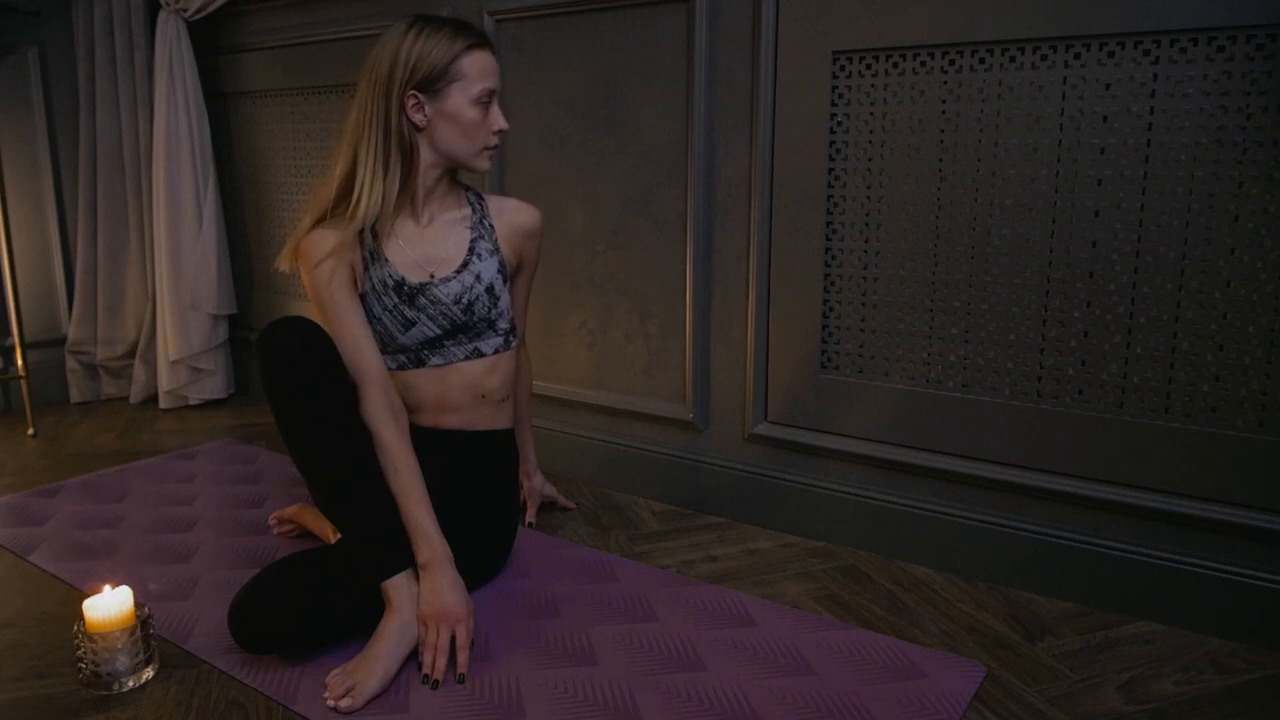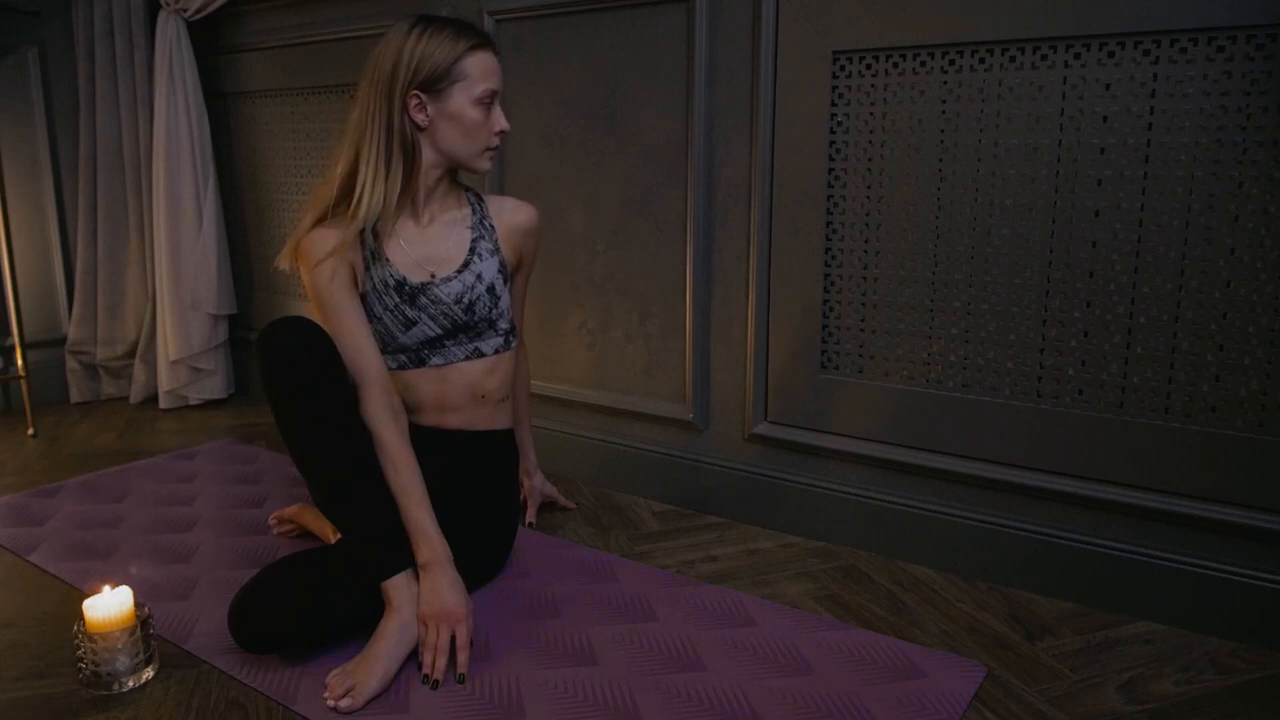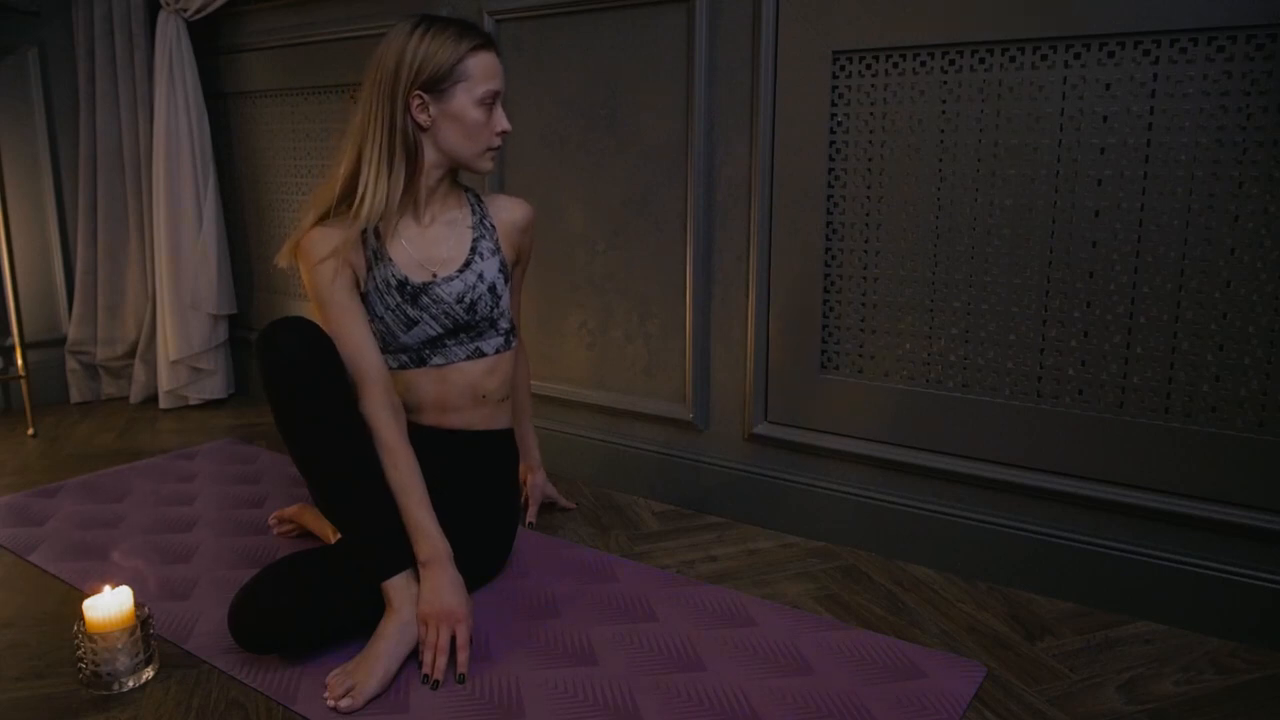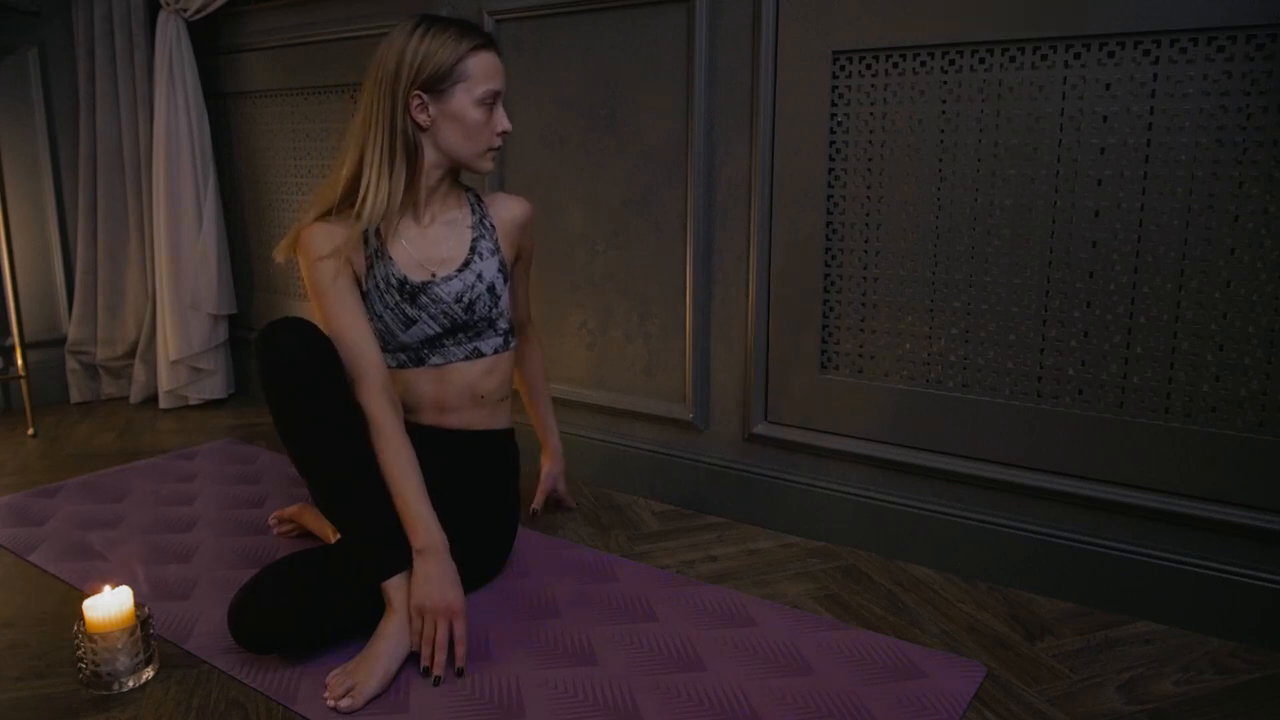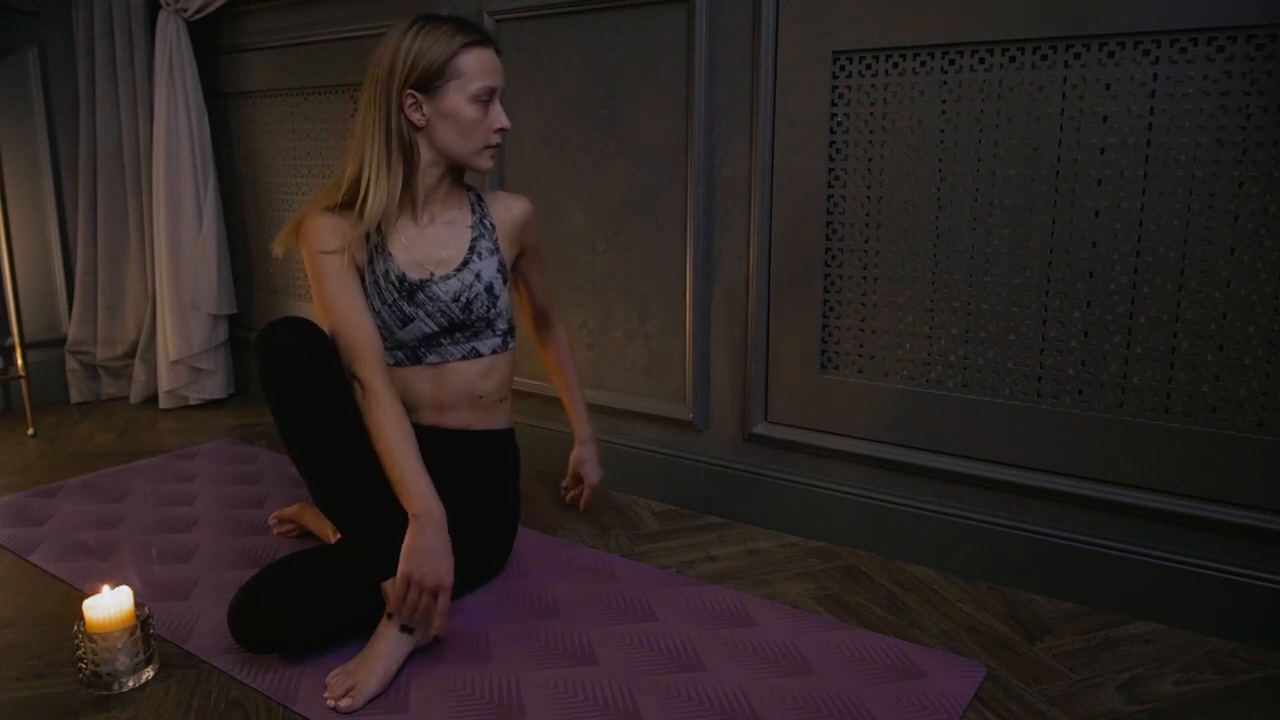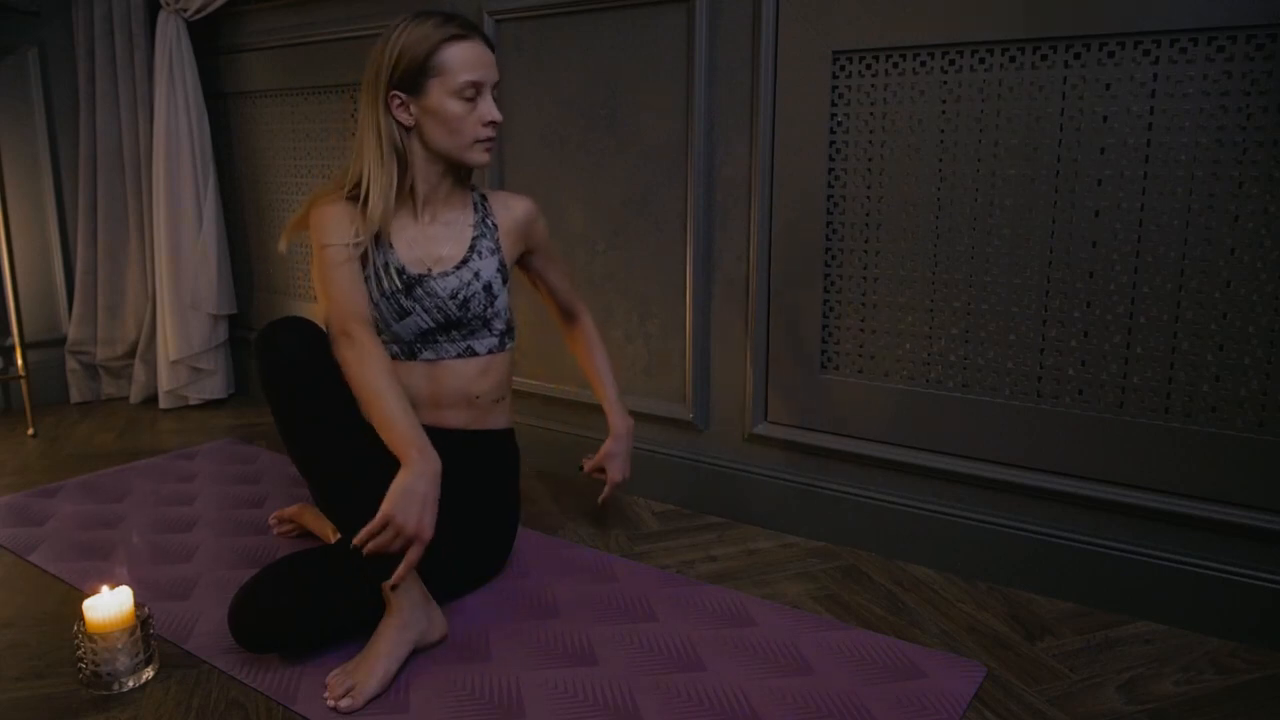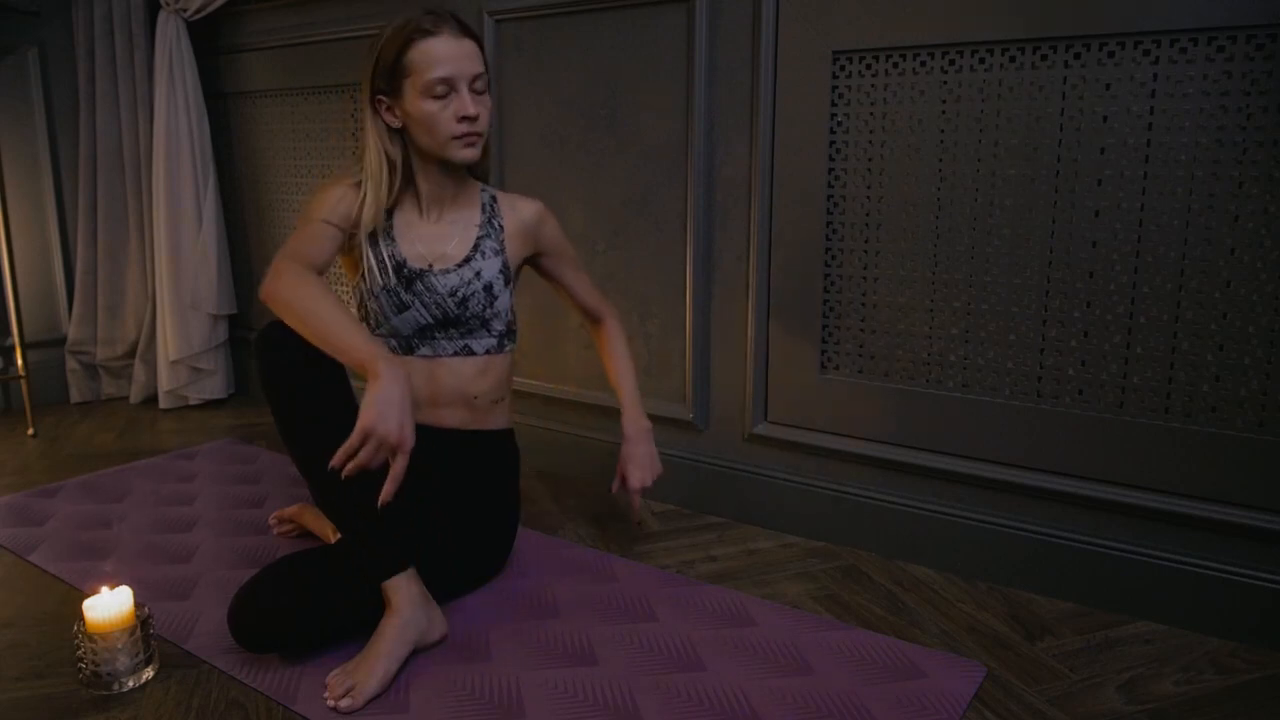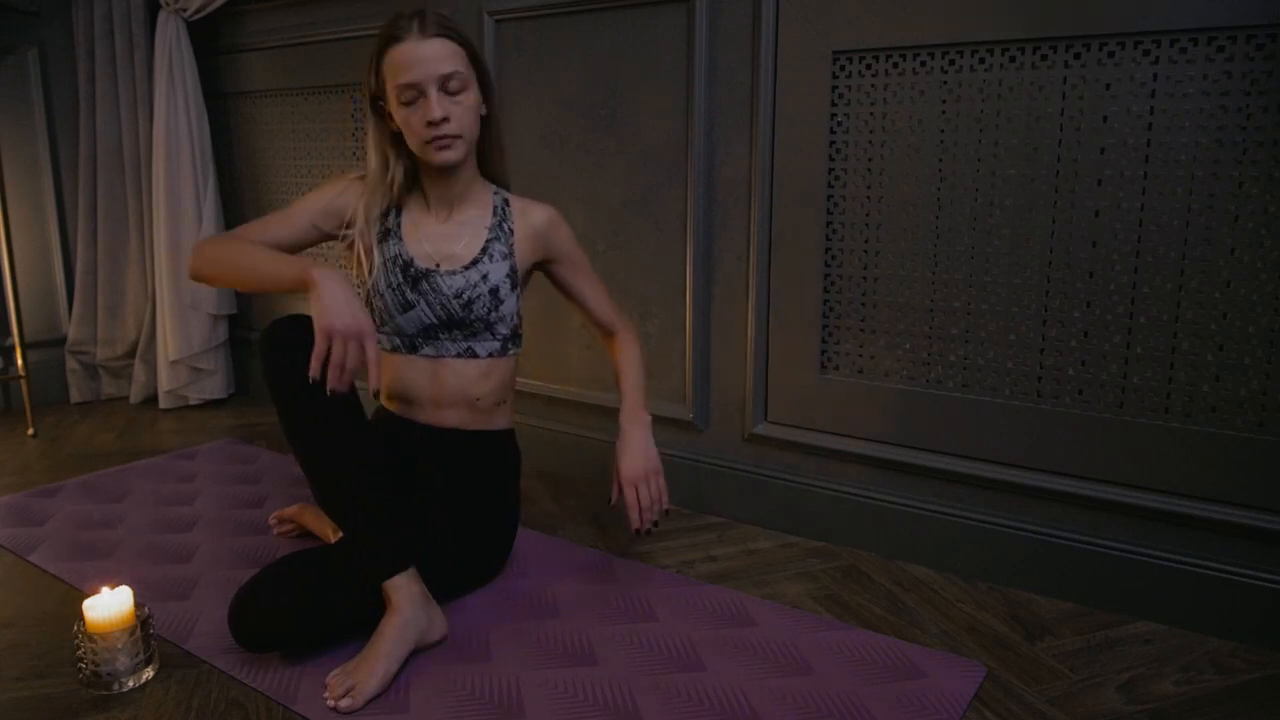
dt=0.3s
person 1, frame 1
left shoulder: (515, 226)
right shoulder: (335, 244)
right elbow: (378, 402)
left wrist: (527, 467)
right wrist: (430, 563)
left hip: (478, 487)
right hip: (391, 467)
left knee: (264, 616)
right knee: (287, 342)
left ankle: (349, 524)
right ankle: (382, 558)
person 1, frame 2
left shoulder: (514, 225)
right shoulder: (336, 244)
right elbow: (376, 402)
left wrist: (527, 467)
right wrist: (429, 564)
left hip: (477, 488)
right hip: (389, 468)
left knee: (264, 618)
right knee: (287, 343)
left ankle: (344, 524)
right ankle: (384, 568)
person 1, frame 3
left shoulder: (510, 223)
right shoulder: (336, 243)
right elbow: (375, 402)
left wrist: (532, 464)
right wrist: (431, 562)
left hip: (477, 487)
right hip: (389, 468)
left knee: (262, 617)
right knee: (287, 343)
left ankle: (347, 525)
right ankle: (393, 579)
person 1, frame 4
left shoulder: (509, 220)
right shoulder: (336, 240)
right elbow: (373, 397)
left wrist: (553, 453)
right wrist: (425, 548)
left hip: (477, 487)
right hip: (387, 467)
left knee: (264, 617)
right knee: (287, 343)
left ankle: (347, 524)
right ankle: (381, 556)
person 1, frame 5
left shoulder: (510, 219)
right shoulder: (338, 231)
left elbow: (546, 325)
right elbow: (369, 379)
left wrist: (584, 438)
right wrist: (423, 518)
left hip: (478, 485)
right hip: (388, 468)
left knee: (262, 615)
right knee: (286, 342)
left ankle: (351, 524)
right ankle: (362, 523)
person 1, frame 6
left shoulder: (511, 218)
right shoulder: (342, 219)
left elbow: (573, 315)
right elbow: (350, 337)
left wrist: (618, 425)
right wrist: (416, 460)
left hip: (476, 483)
right hip: (391, 463)
left knee: (263, 617)
right knee: (285, 340)
left ankle: (343, 521)
right ankle: (384, 565)
person 1, frame 7
left shoulder: (520, 220)
right shoulder: (352, 205)
left elbow: (601, 318)
right elbow: (282, 282)
left wrist: (636, 429)
right wrist: (382, 371)
left hip: (474, 481)
right hip: (392, 458)
left knee: (263, 616)
right knee: (283, 341)
left ankle: (349, 524)
person 1, frame 8
left shoulder: (530, 224)
right shoulder: (361, 205)
left elbow: (619, 331)
right elbow: (205, 257)
left wrist: (635, 423)
right wrist: (318, 276)
left hip: (475, 483)
right hip: (388, 457)
left knee: (262, 617)
right knee: (289, 338)
left ankle: (348, 522)
